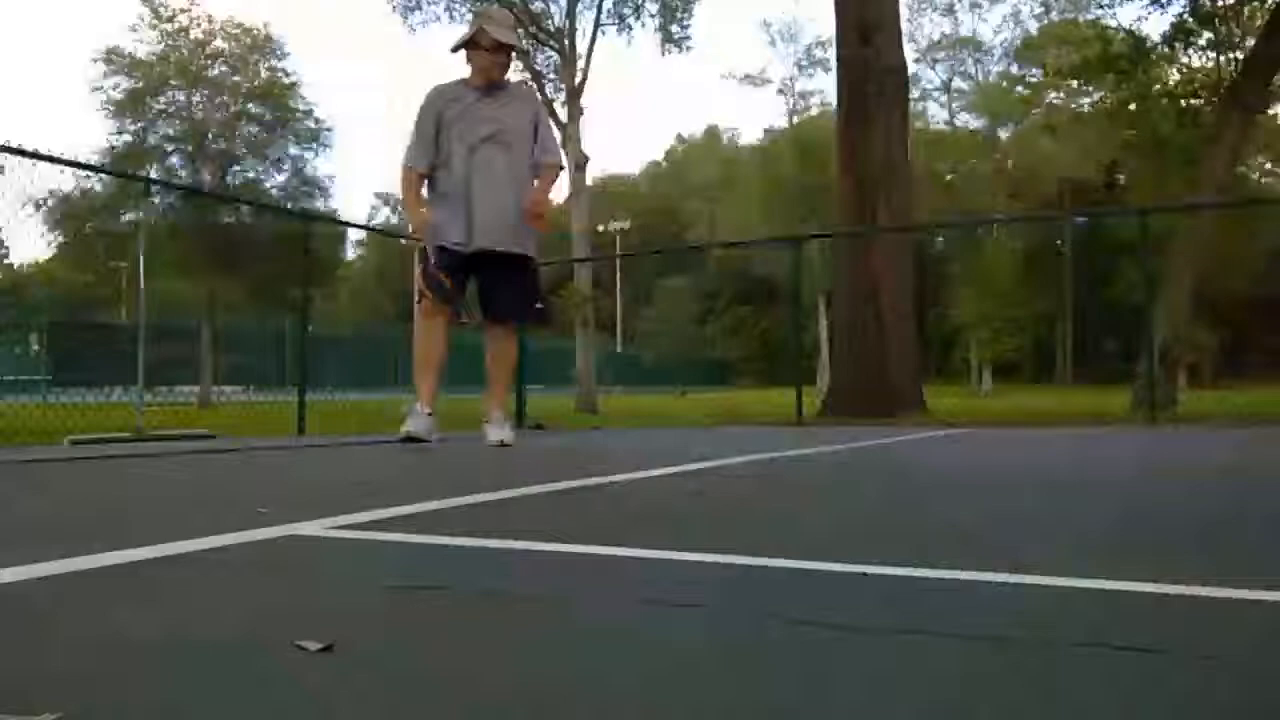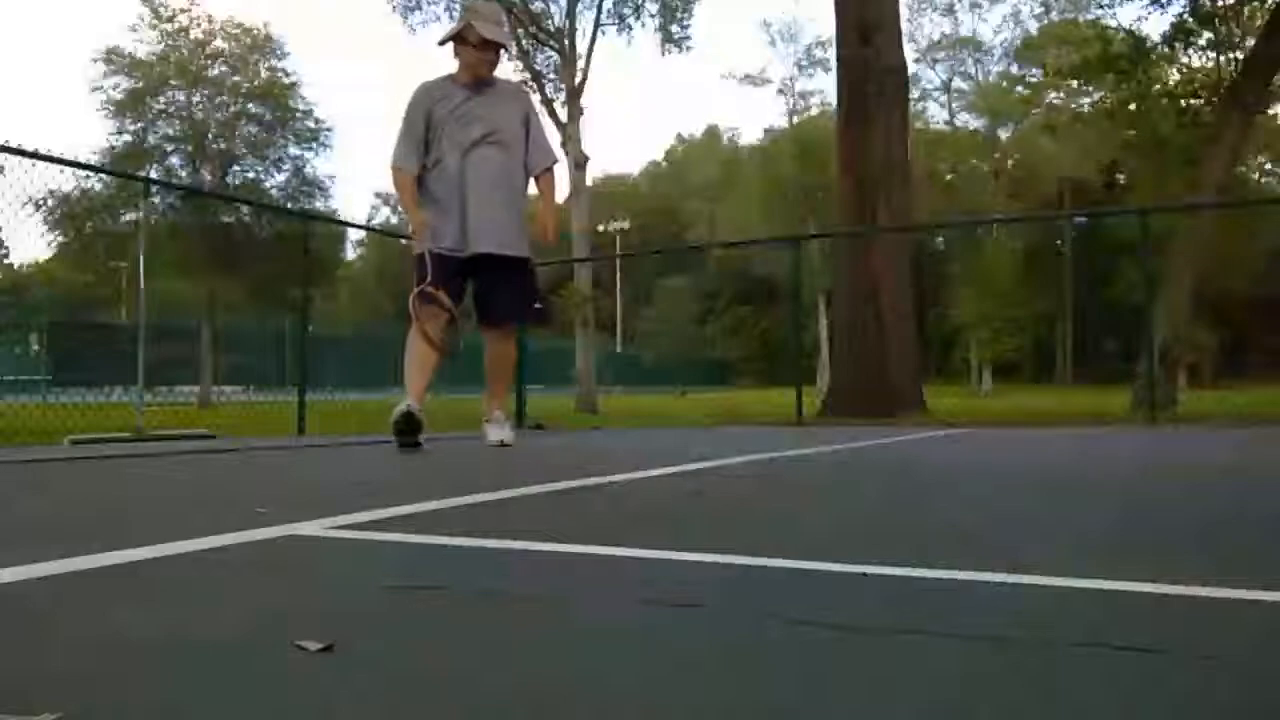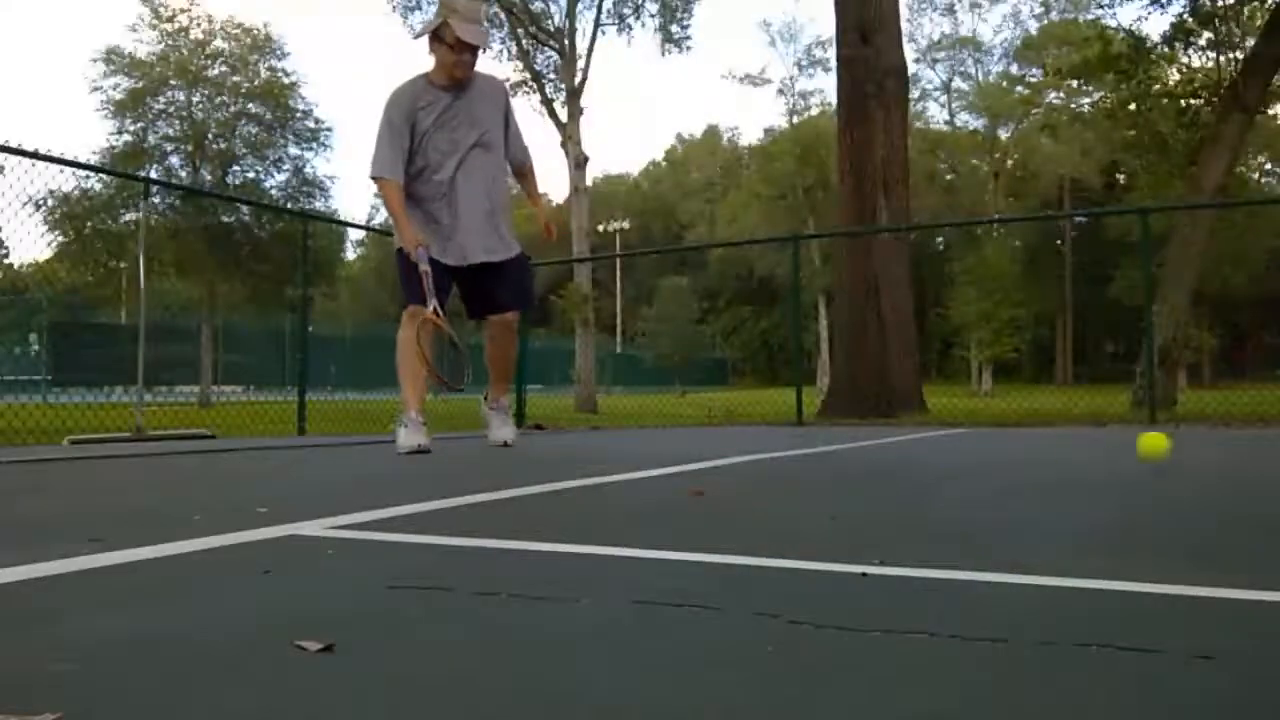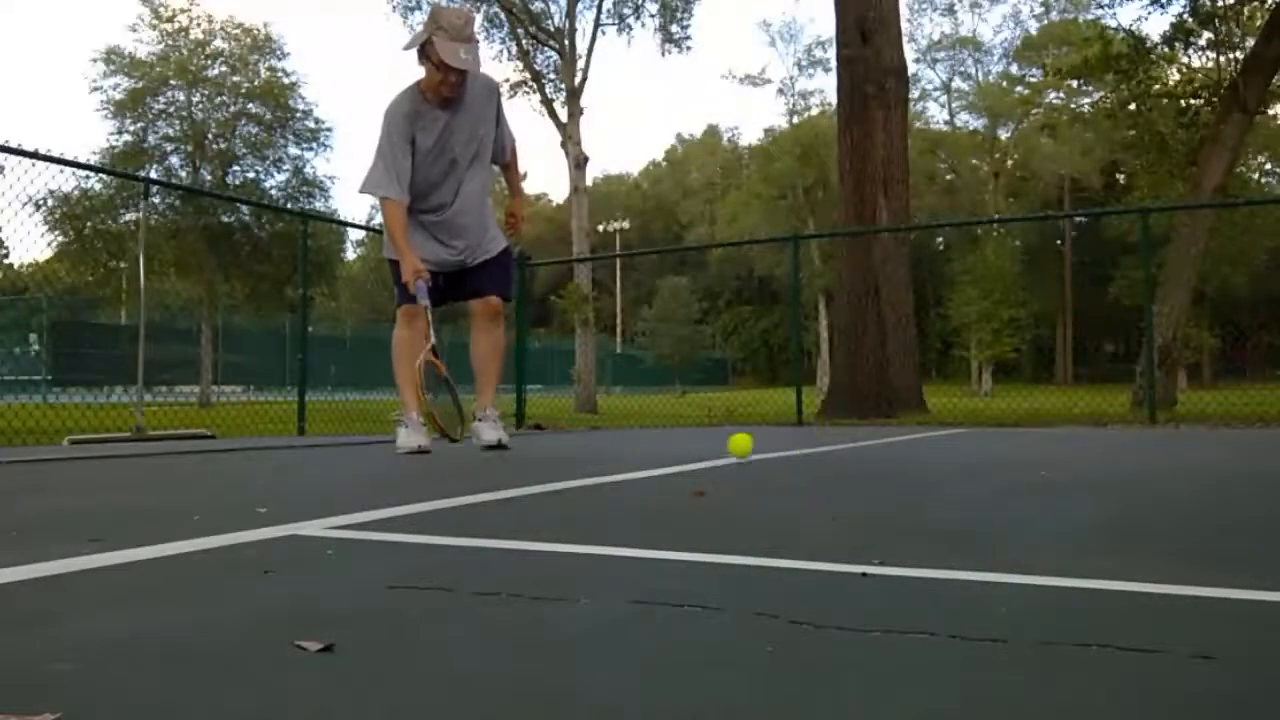
dt=0.2s
person 1, frame 1
left shoulder: (527, 101)
right shoulder: (441, 99)
left elbow: (549, 159)
right elbow: (415, 164)
left wrist: (542, 190)
right wrist: (414, 208)
left hip: (509, 235)
right hip: (447, 232)
left knee: (503, 323)
right knee: (433, 309)
left ankle: (495, 415)
right ankle: (424, 410)
person 1, frame 2
left shoulder: (517, 98)
right shoulder: (428, 97)
left elbow: (541, 161)
right elbow: (404, 164)
left wrist: (546, 206)
right wrist: (411, 210)
left hip: (504, 237)
right hip: (441, 236)
left knee: (503, 327)
right knee: (430, 313)
left ankle: (495, 414)
right ankle: (411, 406)
person 1, frame 3
left shoulder: (494, 92)
right shoulder: (407, 100)
left elbow: (517, 155)
right elbow: (388, 174)
left wrist: (537, 204)
right wrist: (406, 227)
left hip: (491, 236)
right hip: (426, 234)
left knee: (505, 318)
right knee: (417, 313)
left ankle: (497, 402)
right ankle: (411, 419)
person 1, frame 4
left shoulder: (486, 91)
right shoulder: (402, 113)
left elbow: (503, 148)
right elbow: (392, 193)
left wrist: (516, 196)
right wrist: (405, 256)
left hip: (477, 233)
right hip: (418, 234)
left knee: (490, 307)
right knee: (411, 313)
left ankle: (484, 413)
right ankle: (410, 420)
